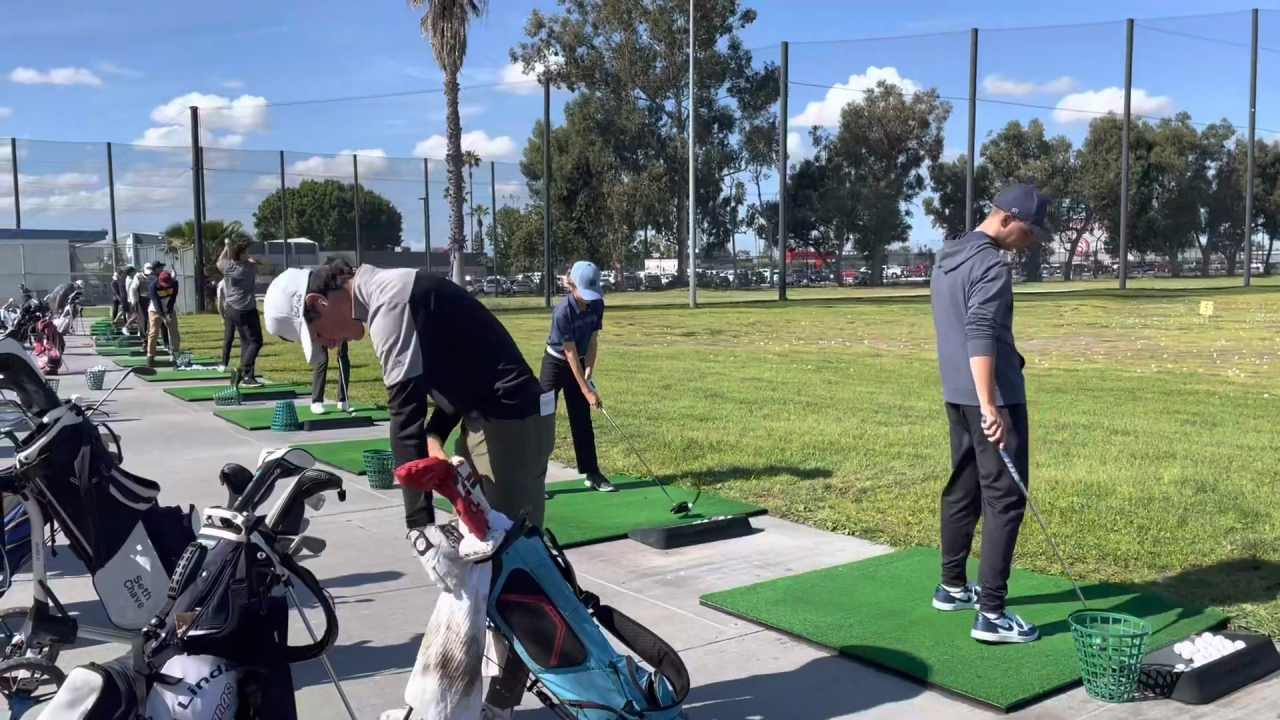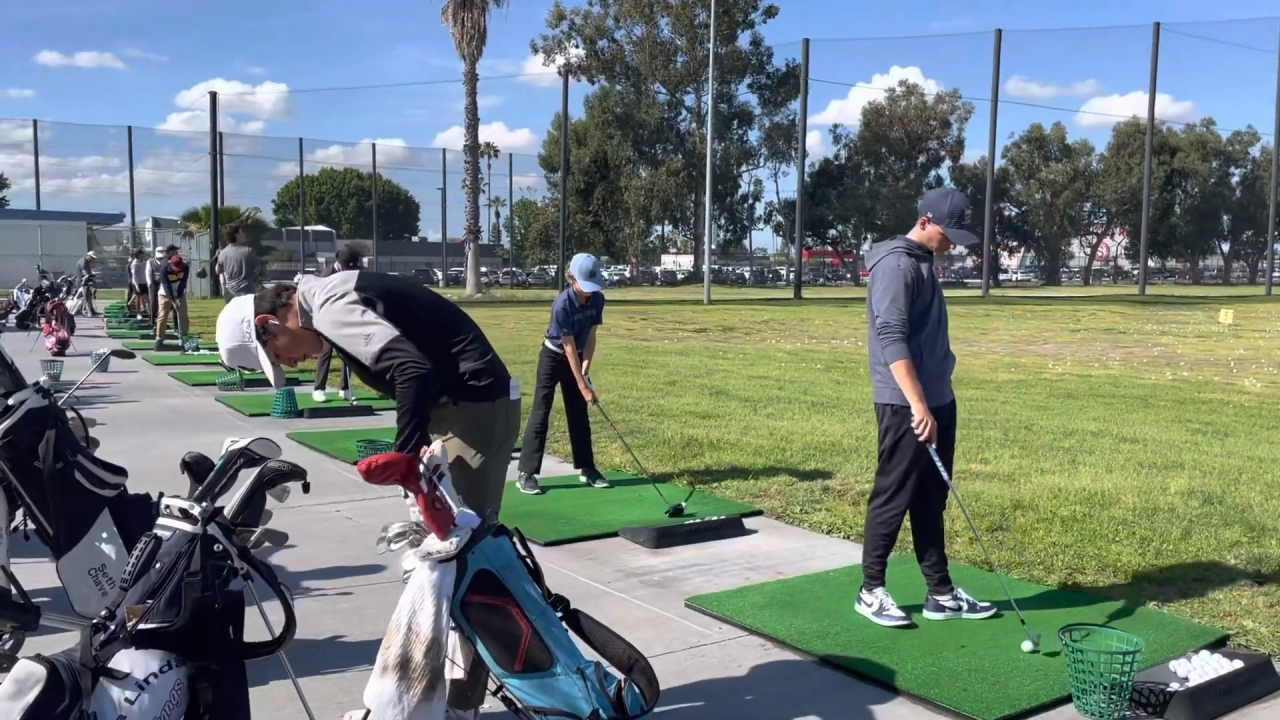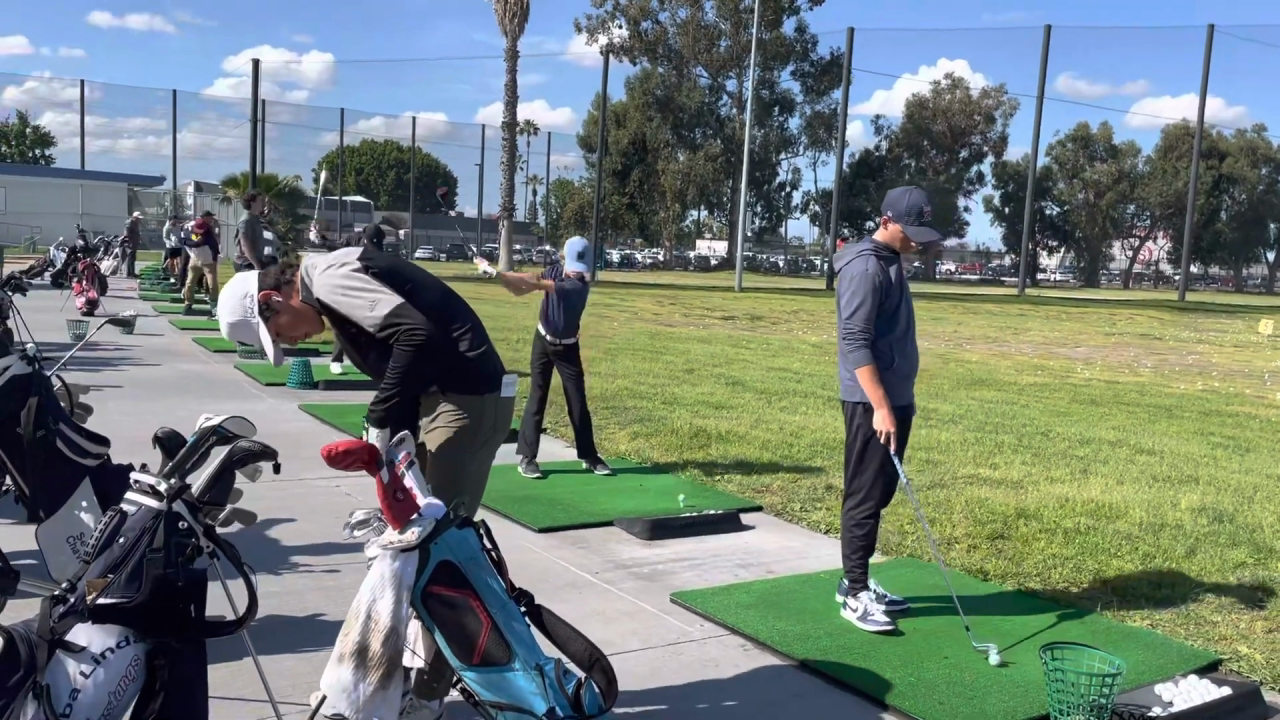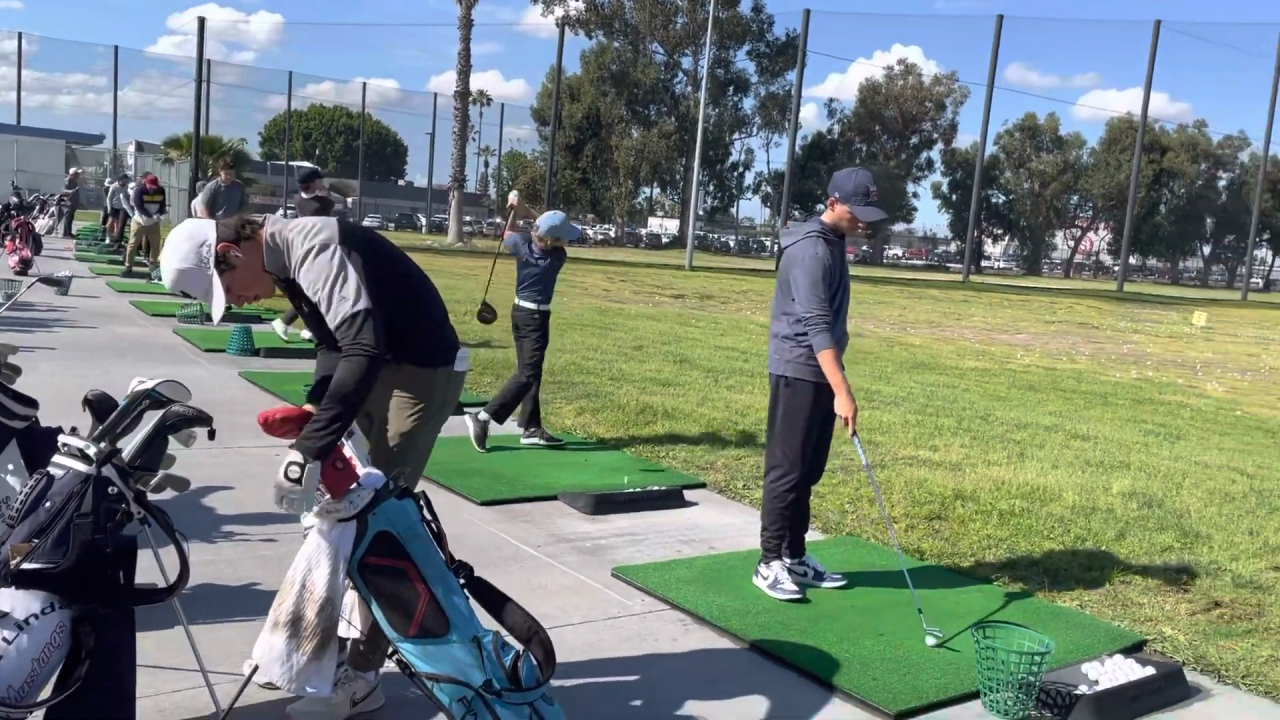
dt=1s
person 1, frame 1
left shoulder: (389, 302)
right shoulder: (388, 292)
left elbow: (405, 417)
left wrist: (419, 526)
right wrist: (434, 437)
left hip: (511, 421)
right hip: (485, 417)
person 1, frame 2
left shoulder: (330, 303)
right shoulder: (334, 301)
left elbow: (413, 370)
left wrist: (405, 460)
right wrist: (417, 450)
left hip: (475, 404)
right hip: (456, 403)
person 1, frame 3
left shoulder: (329, 277)
right shoulder: (332, 288)
left elbow: (416, 335)
left wrist: (379, 424)
right wrist: (397, 438)
left hip: (467, 396)
right hip: (440, 395)
person 1, frame 4
left shoulder: (314, 248)
right shoulder: (288, 259)
left elbow: (363, 352)
left wrist: (309, 449)
right wrist: (310, 420)
left hip: (420, 370)
right hip: (384, 369)
left ankle: (360, 677)
right ankle: (347, 634)
person 2, frame 1
left shoulder: (947, 259)
right shoulder: (991, 262)
right elbow: (982, 336)
right wrist: (990, 405)
left hip: (957, 396)
right hip: (993, 400)
left knee: (962, 491)
right knee: (1004, 501)
left ankle: (952, 585)
right ankle: (991, 613)
person 2, frame 2
left shoulder: (922, 262)
right shoulder: (896, 265)
right elbow: (892, 339)
right wrist: (918, 404)
left hip: (936, 398)
right hip: (905, 405)
left knee: (930, 499)
right knee: (893, 496)
left ankle: (940, 593)
right ankle: (871, 590)
person 2, frame 3
left shoulder: (891, 261)
right shoulder: (864, 269)
right elbow: (855, 343)
right wrist: (880, 407)
left hip: (896, 396)
right hip: (871, 401)
left knee: (878, 495)
right knee: (864, 497)
left ankle: (856, 579)
right ankle: (855, 593)
person 2, frame 4
left shoulder: (834, 242)
right shoulder: (811, 250)
right elbow: (816, 326)
left wrist: (837, 384)
right wrist: (843, 392)
left hip: (820, 373)
right hip: (798, 372)
left knee: (808, 472)
right knee: (787, 470)
left ankle: (795, 557)
right ankle: (769, 563)
person 3, frame 1
left shoulder: (597, 305)
right shoulder: (563, 312)
left elbow: (592, 342)
right elbow: (570, 353)
left wrist: (588, 377)
right wrist: (586, 390)
left hip: (577, 364)
right hip: (555, 364)
left knee: (582, 420)
left ankle: (591, 473)
person 3, frame 2
left shoulder: (597, 299)
right shoulder: (562, 305)
left elbow: (590, 337)
right elbow: (569, 347)
left wrist: (586, 371)
right wrist: (582, 385)
left hip: (576, 359)
right hip: (553, 358)
left knee: (580, 415)
right knee: (541, 413)
left ankle: (587, 469)
right ankle: (526, 473)
person 3, frame 3
left shoulder: (579, 287)
right shoulder: (552, 272)
left elbow: (535, 283)
right elbow: (521, 289)
left wrist: (497, 272)
right wrist: (498, 274)
left hip: (567, 348)
right hip: (543, 342)
left knee: (578, 403)
right knee: (537, 399)
left ankle: (589, 456)
right ankle: (527, 457)
person 3, frame 4
left shoulder: (522, 244)
right shoulder: (556, 259)
left elbow: (508, 233)
right elbow: (558, 238)
left wrist: (515, 211)
right wrist: (525, 210)
left hip: (521, 310)
right hip: (536, 316)
left knee: (530, 371)
right knee: (528, 374)
left ankle: (531, 428)
right ankle: (483, 417)
